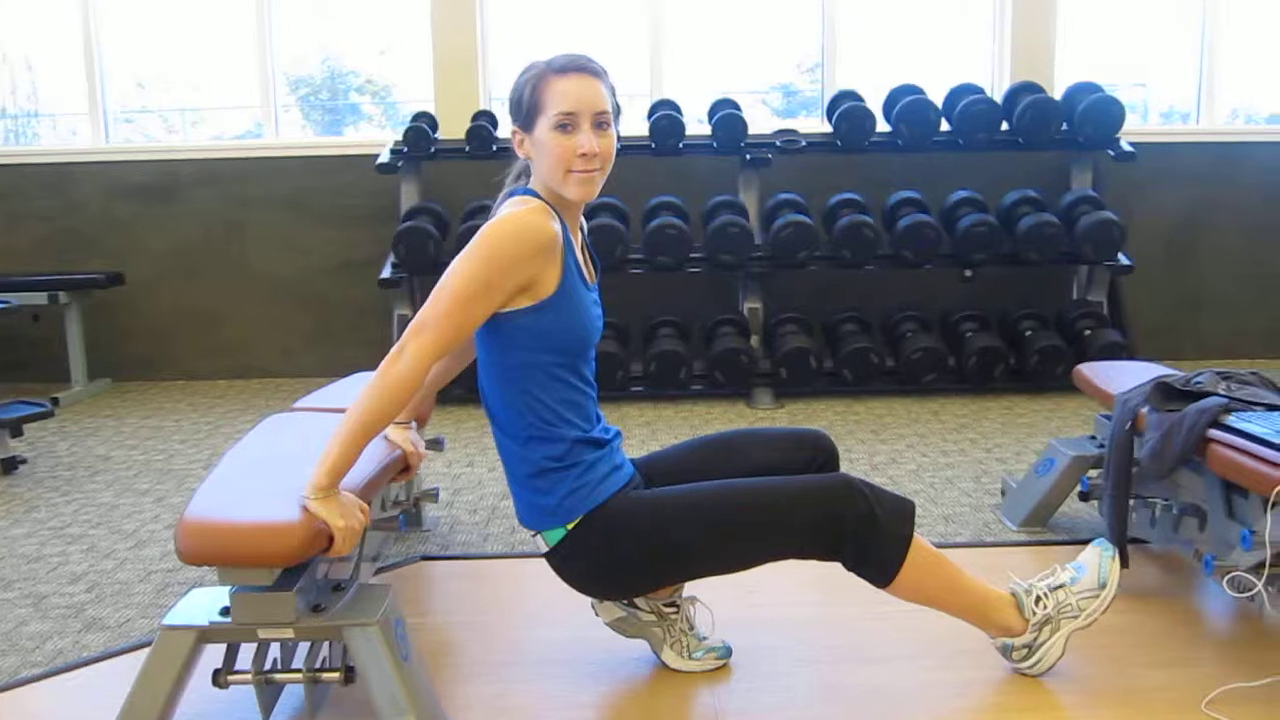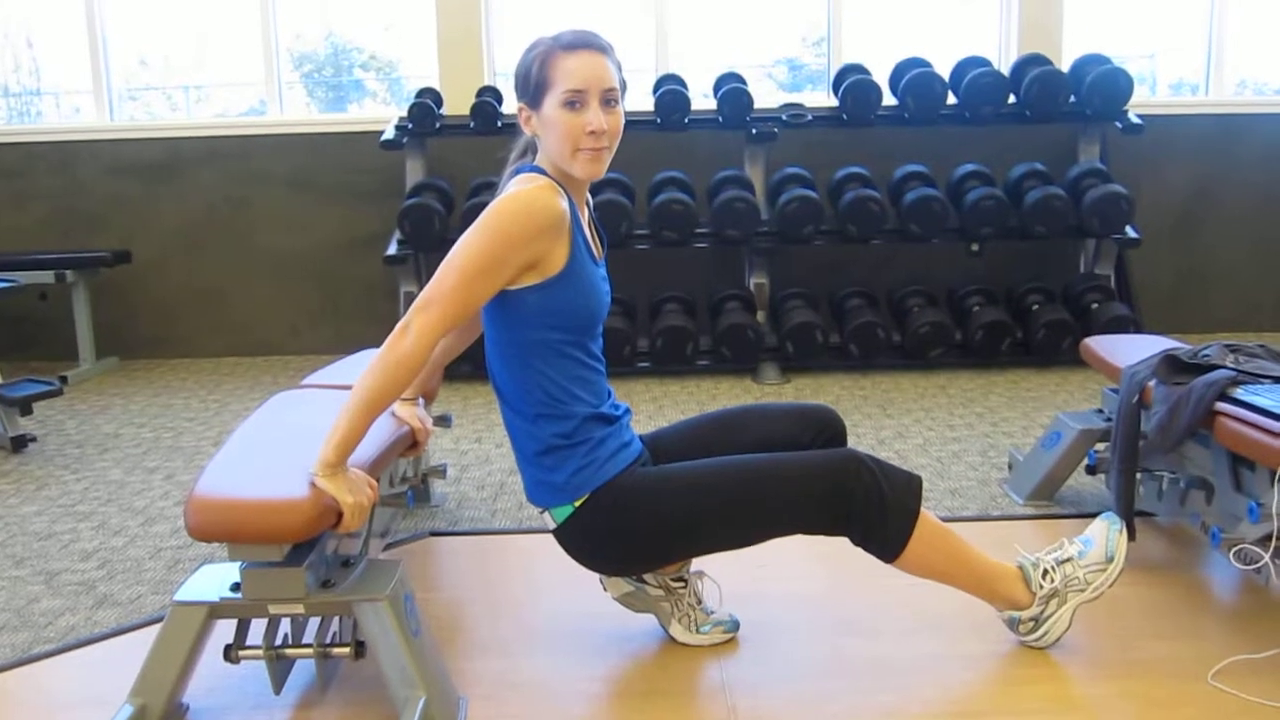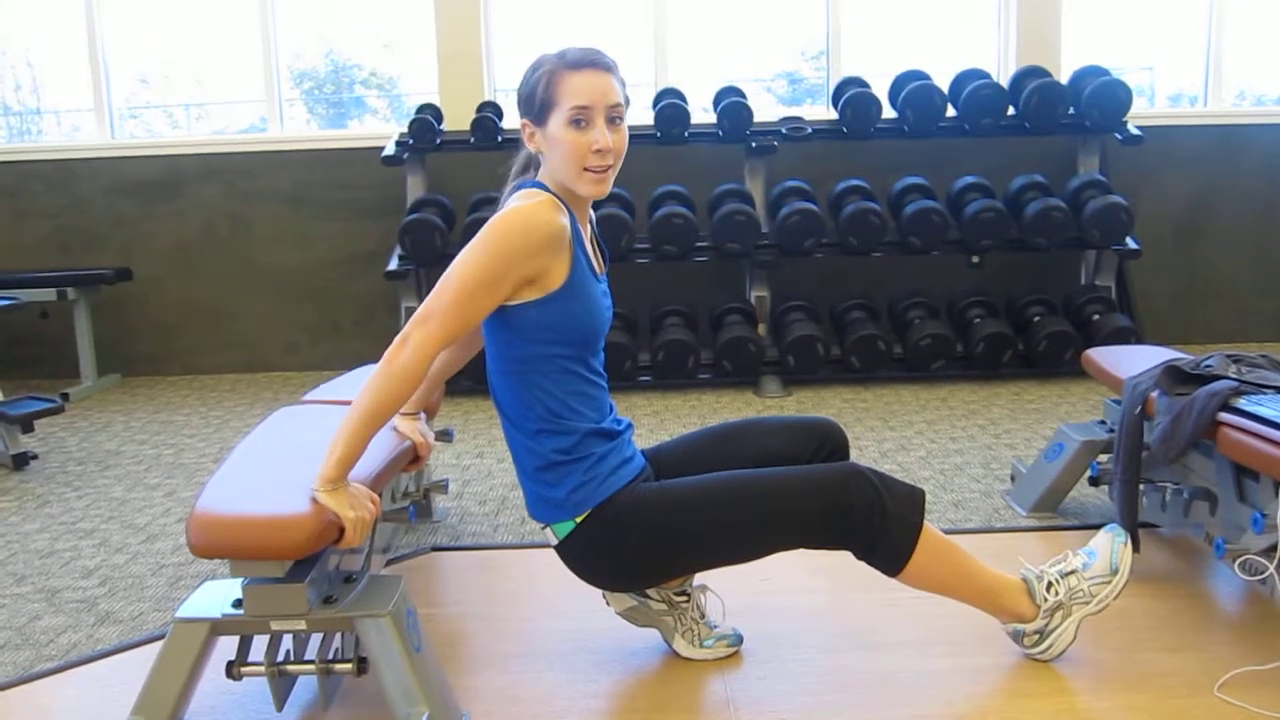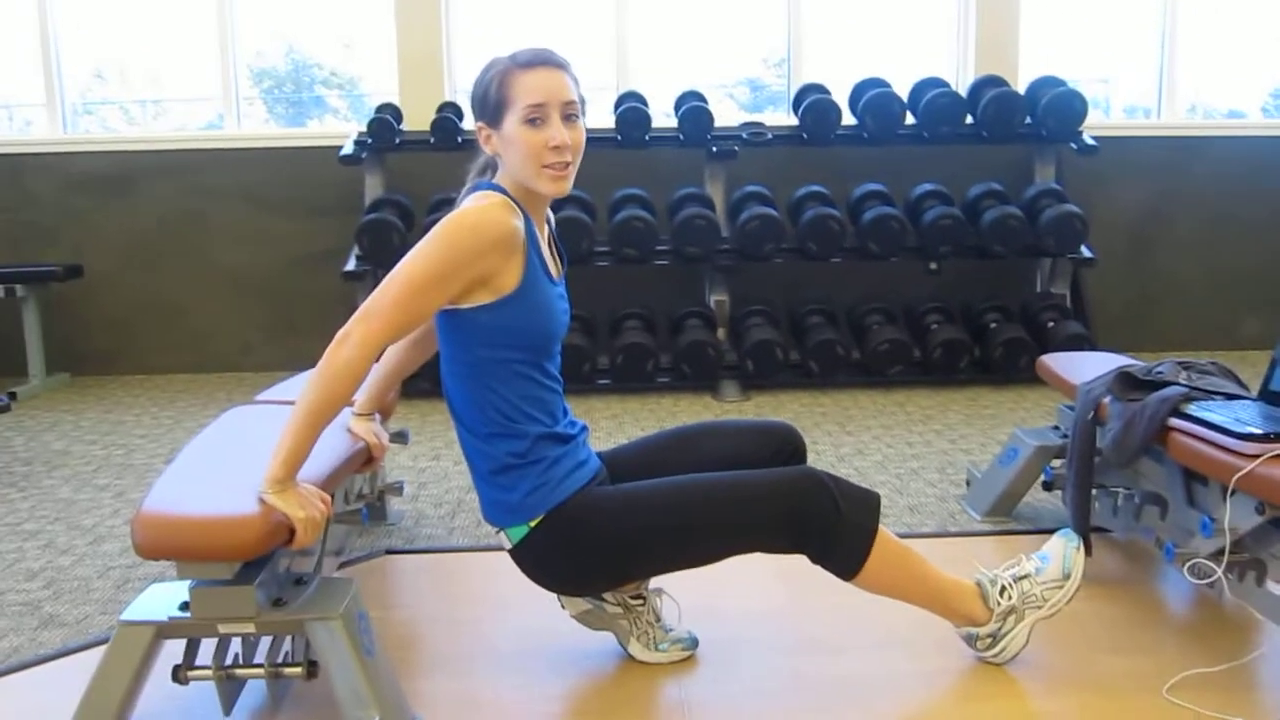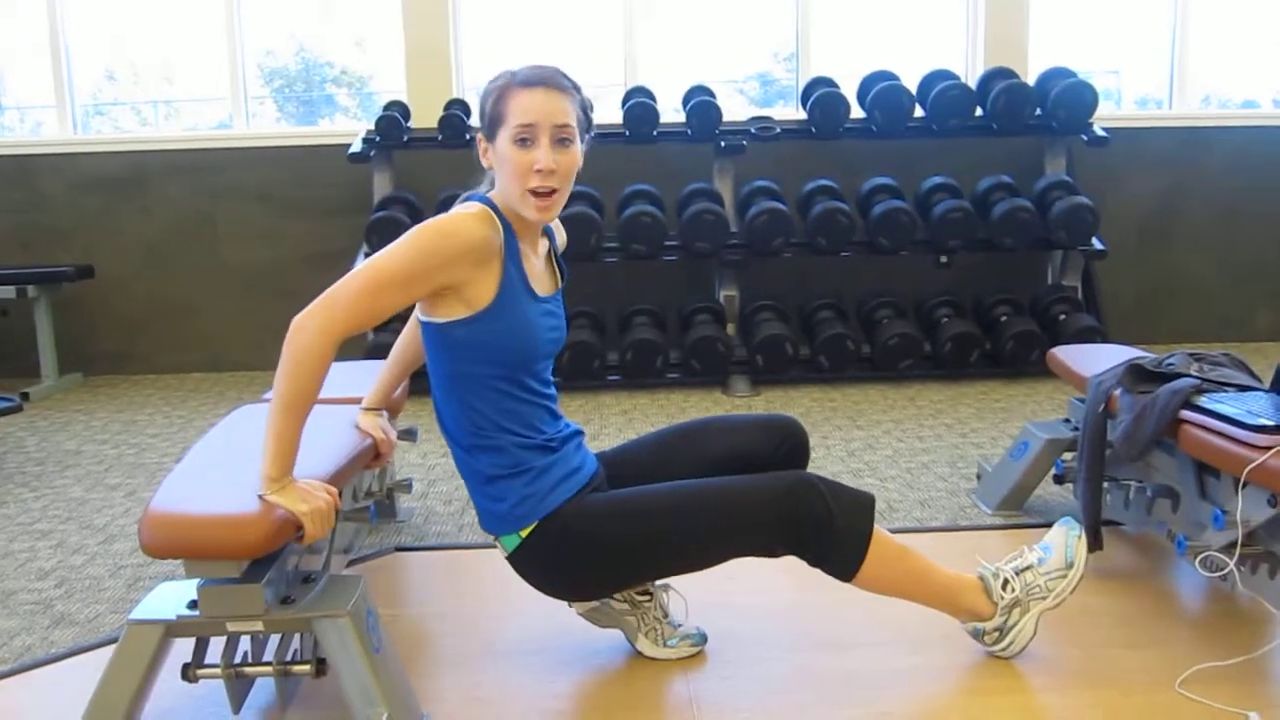
dt=1s
person 1, frame 1
left shoulder: (563, 224)
right shoulder: (525, 227)
left elbow: (465, 338)
right elbow: (416, 348)
left wrist: (409, 420)
right wrist: (324, 490)
left hip: (609, 487)
right hip: (590, 526)
left knee: (810, 453)
right knee: (843, 507)
left ankle: (652, 598)
right ankle: (1020, 621)
person 1, frame 2
left shoulder: (568, 199)
right shoulder: (533, 205)
left elbow: (471, 313)
right elbow: (421, 324)
left wrist: (416, 397)
right wrist: (332, 468)
left hip: (617, 462)
right hip: (599, 504)
left knee: (817, 429)
right knee: (851, 485)
left ankle: (661, 574)
right ankle: (1027, 595)
person 1, frame 3
left shoulder: (570, 215)
right shoulder: (533, 220)
left elbow: (467, 325)
right elbow: (418, 339)
left wrist: (415, 412)
right wrist: (333, 483)
left hip: (619, 476)
right hip: (601, 519)
left knee: (818, 442)
right knee: (851, 498)
left ankle: (661, 587)
right ankle: (1030, 607)
person 1, frame 4
left shoulder: (531, 217)
right shoulder: (487, 221)
left elbow: (431, 320)
right elbow: (359, 336)
left wrist: (370, 412)
right wrist: (282, 482)
left hip: (576, 480)
right hip: (555, 522)
left knee: (777, 446)
right knee: (806, 500)
left ankle: (618, 591)
right ankle: (983, 611)
person 1, frame 5
left shoulder: (545, 235)
right shoulder: (467, 234)
right elbow: (313, 326)
left wrist: (376, 408)
right wrist: (280, 482)
left hip: (578, 482)
right hip: (549, 530)
left knee: (779, 441)
right knee: (801, 505)
left ankle: (626, 590)
right ankle: (987, 606)
